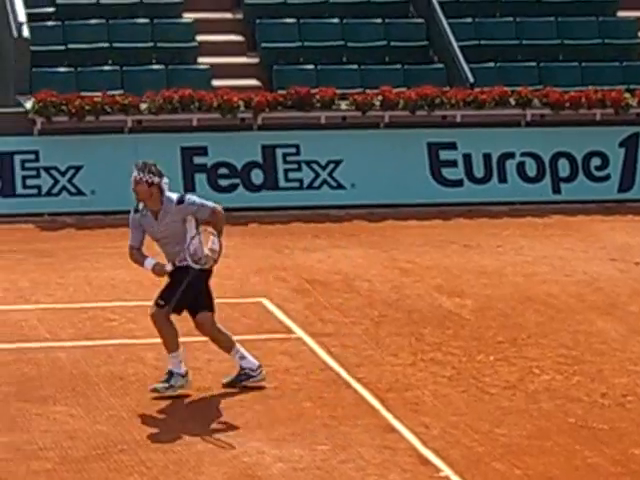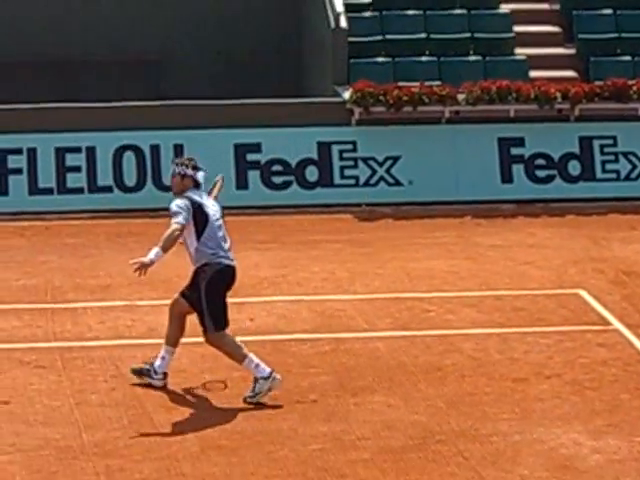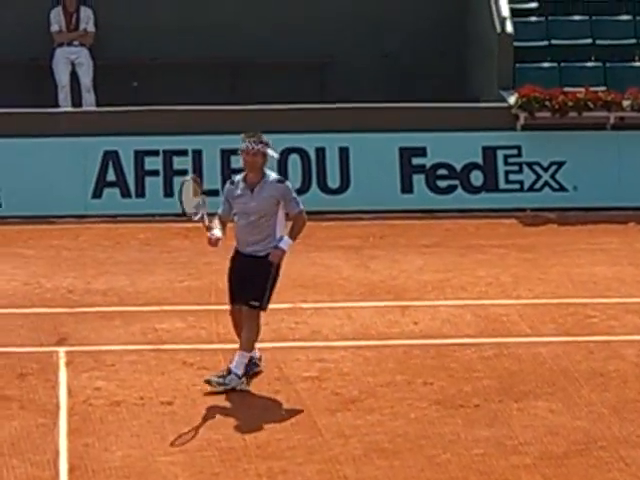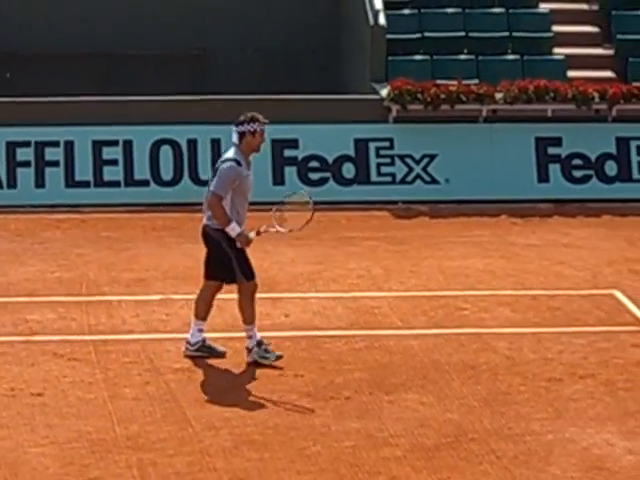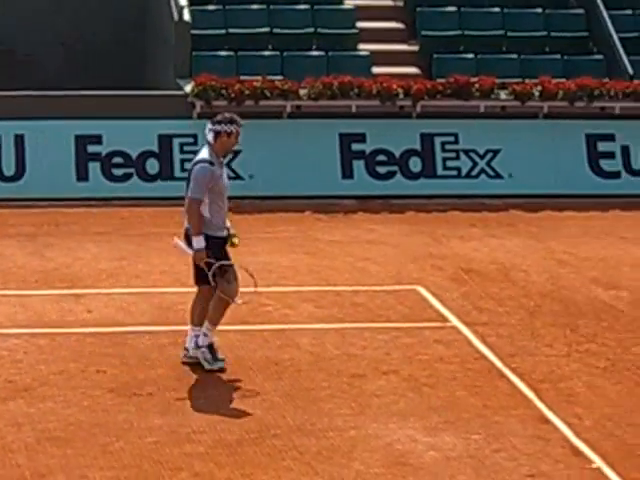
dt=1s
person 1, frame 1
left shoulder: (181, 203)
right shoulder: (138, 215)
left elbow: (217, 212)
right elbow: (134, 251)
left wrist: (217, 245)
right wrist: (150, 264)
left hip: (194, 269)
right hip: (179, 269)
left knee: (159, 315)
right knee: (206, 326)
left ankle: (178, 372)
right ankle: (249, 367)
person 1, frame 2
left shoulder: (181, 202)
right shoulder: (208, 202)
left elbow: (175, 230)
left wrist: (153, 256)
left hip: (212, 271)
right hip: (220, 268)
left knee: (215, 335)
right knee: (177, 309)
left ankle: (264, 375)
right ankle: (158, 370)
person 1, frame 3
left shoulder: (279, 186)
right shoulder: (232, 187)
left elbow: (300, 218)
right elbow: (223, 218)
left wrist: (284, 246)
right wrist: (216, 233)
left hip: (267, 257)
right hip: (241, 255)
left knee: (252, 313)
right knee: (236, 311)
left ankle: (236, 371)
right ankle: (251, 359)
person 1, frame 4
left shoulder: (242, 161)
right shoulder: (231, 166)
right elbow: (213, 202)
left wrist: (237, 231)
right wrist: (237, 232)
left hip: (223, 233)
right hip: (221, 234)
left knee: (212, 285)
right knee: (248, 286)
left ankle: (195, 341)
right ankle: (254, 346)
person 1, frame 5
left shoulder: (216, 162)
right shoulder: (205, 166)
right elbow: (192, 207)
left wrist: (228, 228)
right wrist: (198, 246)
left hip: (214, 237)
right hip: (206, 239)
left knee: (206, 291)
right knee: (227, 289)
left ankle: (193, 346)
right ankle: (203, 342)
